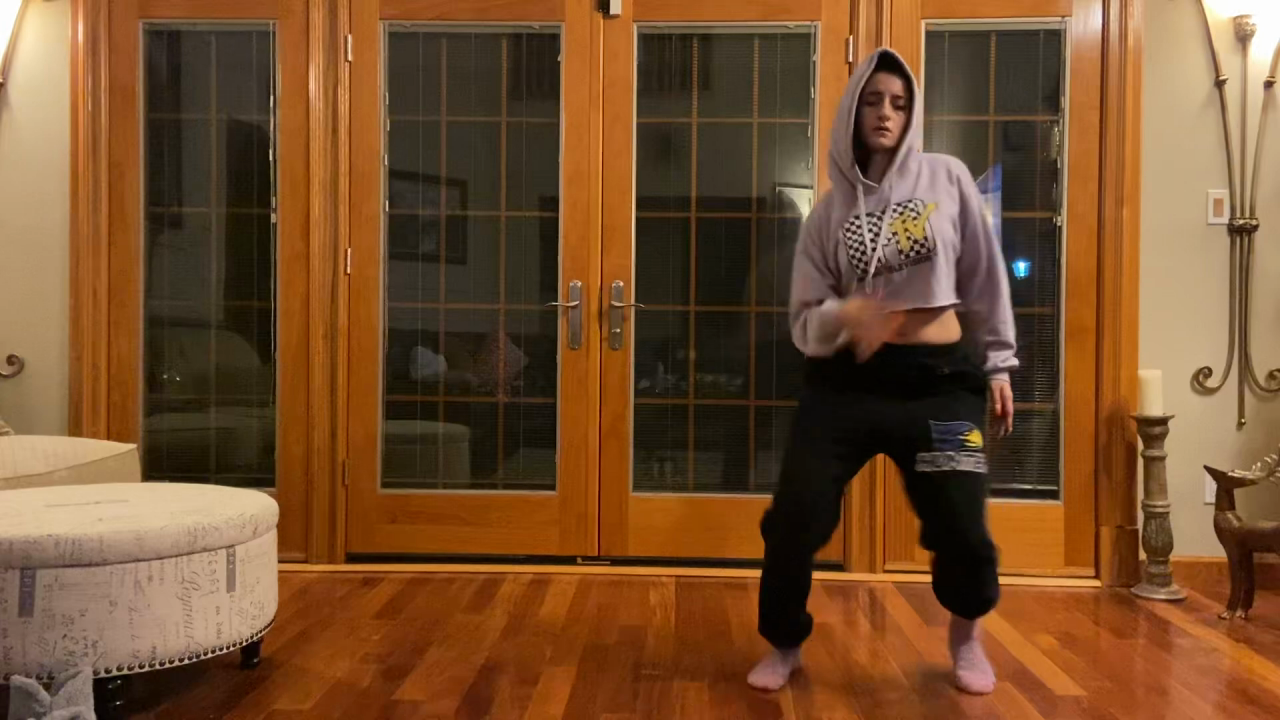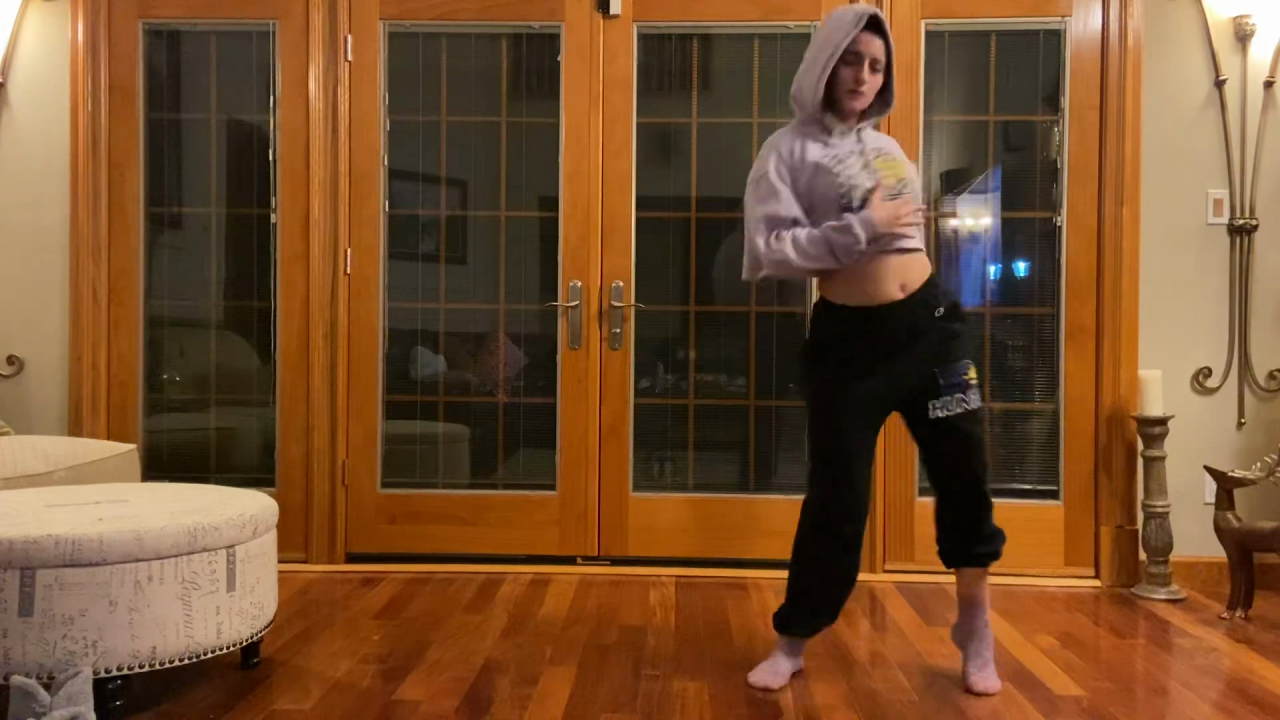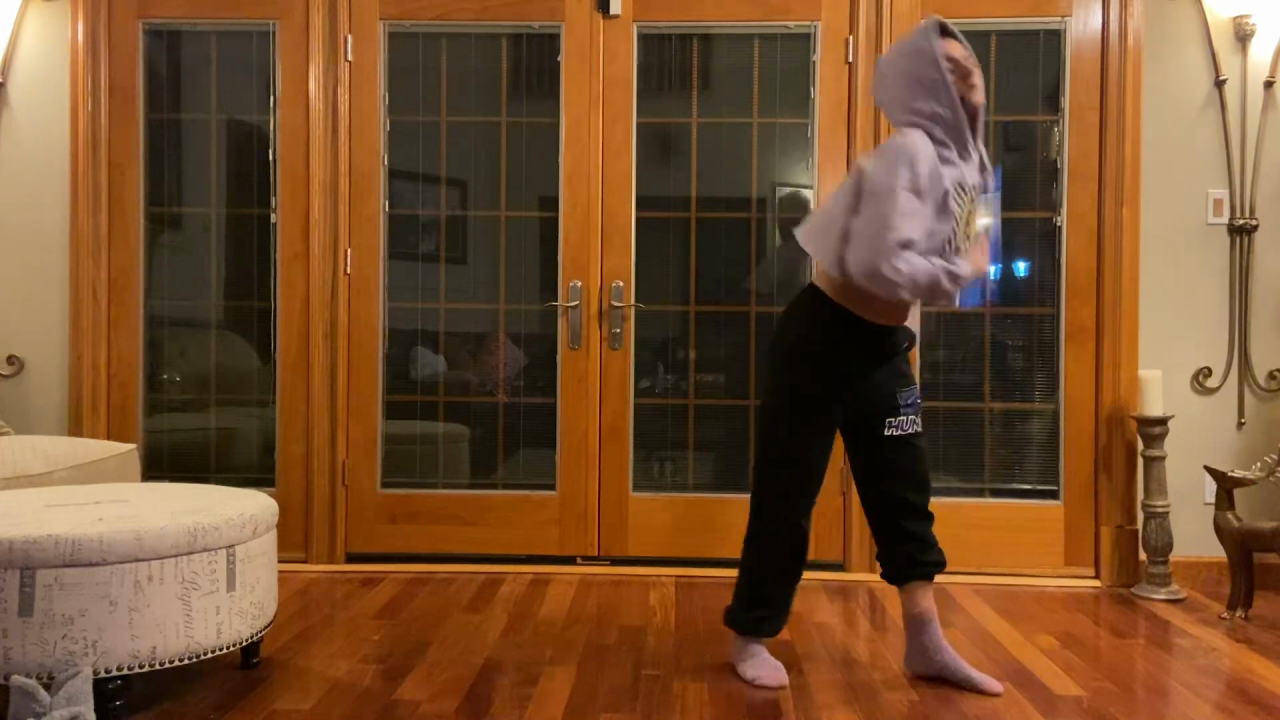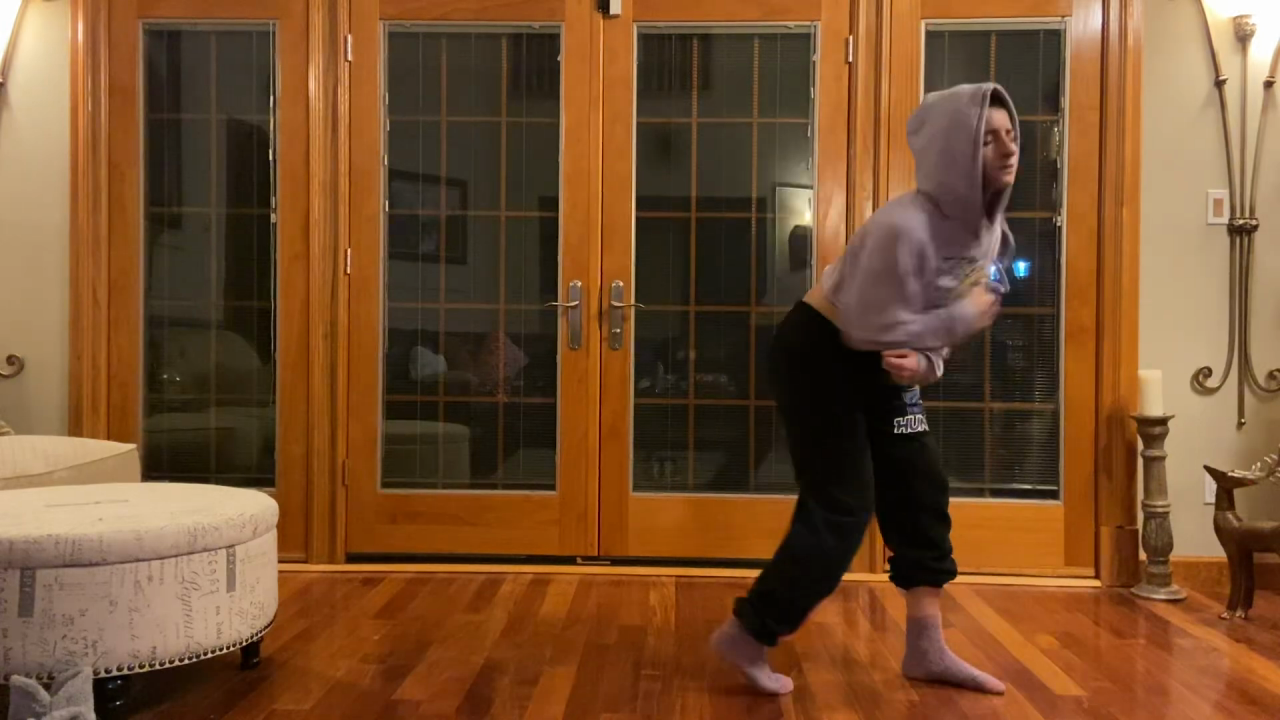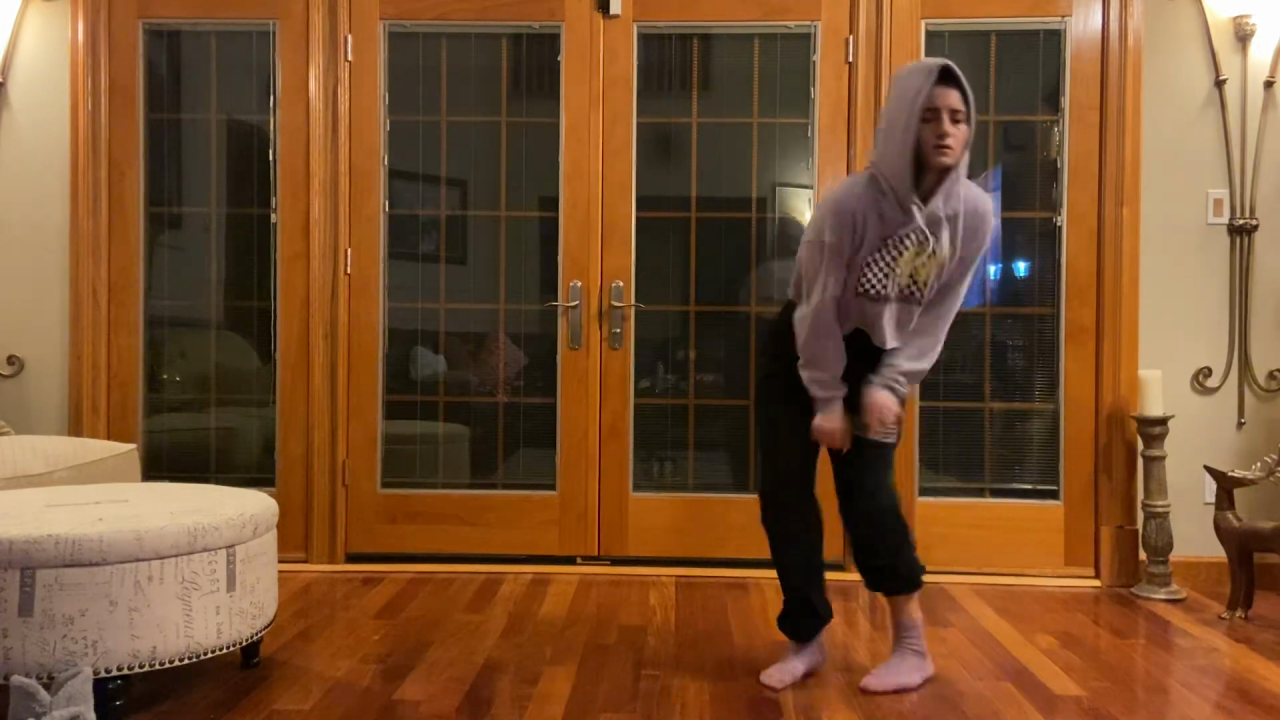
dt=0.3s
person 1, frame 1
left shoulder: (946, 178)
right shoulder: (828, 214)
left elbow: (986, 275)
right elbow: (807, 324)
left wrist: (999, 363)
right wrist: (838, 319)
left hip: (938, 378)
right hip: (848, 380)
left knee: (961, 532)
right knee: (796, 514)
left ankle: (965, 641)
right ankle: (783, 644)
person 1, frame 2
left shoulder: (881, 146)
right shoulder: (787, 151)
right elbow: (773, 247)
right wrist: (863, 228)
left hip: (926, 324)
right hip: (849, 340)
left knee: (964, 477)
right knee: (840, 498)
left ankle: (975, 634)
right ankle: (792, 641)
person 1, frame 3
left shoulder: (959, 158)
right shoulder: (911, 153)
right elbow: (888, 267)
right wrist: (961, 270)
left hip: (881, 349)
right hip: (823, 340)
left knee: (904, 491)
right knee: (786, 493)
left ankle: (926, 646)
right ankle: (750, 637)
person 1, frame 4
left shoulder: (991, 233)
right shoulder: (909, 227)
left elbow: (940, 322)
right elbow: (870, 325)
left wrist: (923, 357)
right wrist: (961, 319)
left hip: (880, 365)
right hip: (818, 357)
left knee: (922, 490)
right knee: (843, 506)
left ankle: (927, 647)
right ankle: (746, 634)
person 1, frame 5
left shoulder: (973, 211)
right shoulder: (851, 203)
left elbow: (934, 312)
right elbow: (817, 310)
left wrist: (891, 385)
right wrist: (826, 402)
left hip: (880, 359)
right hip: (803, 352)
left knee: (870, 497)
right knee: (786, 491)
left ankle: (911, 646)
right ankle: (806, 638)
